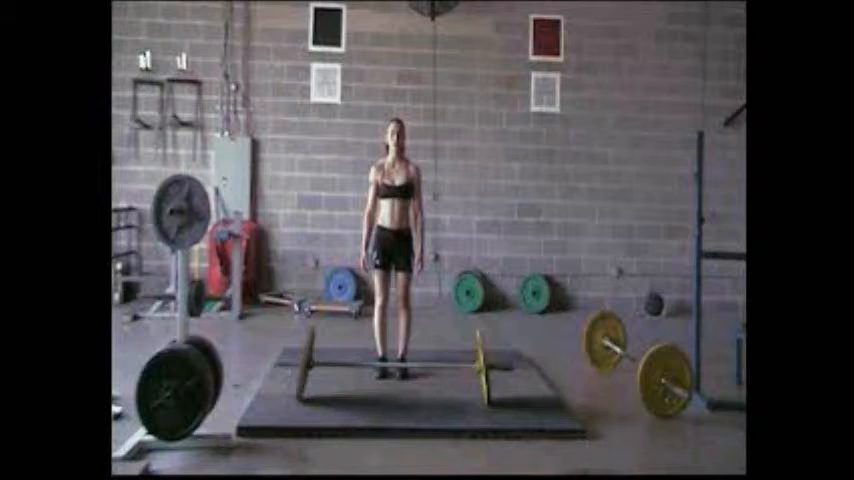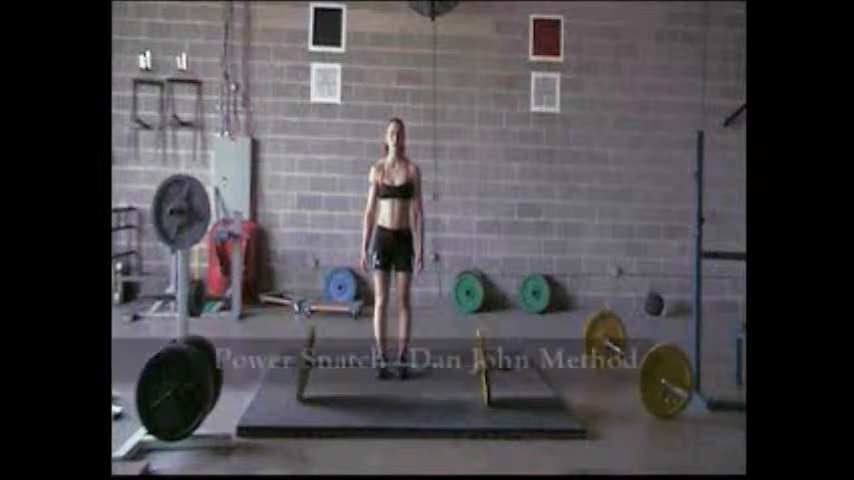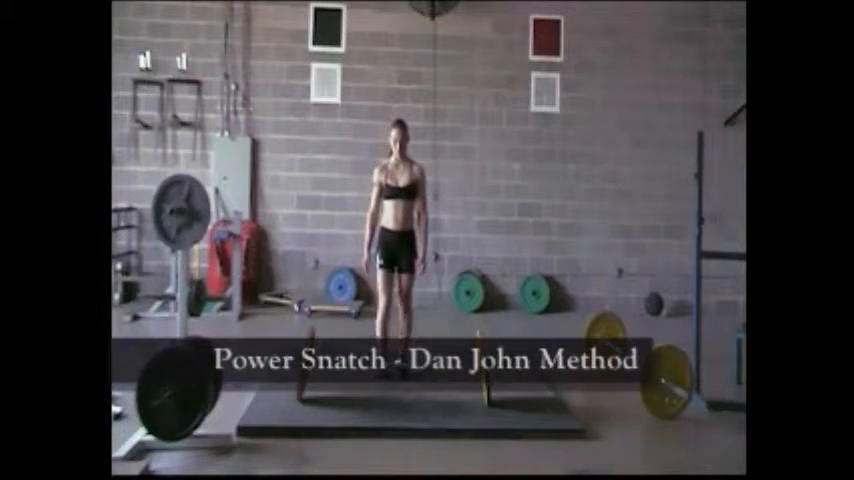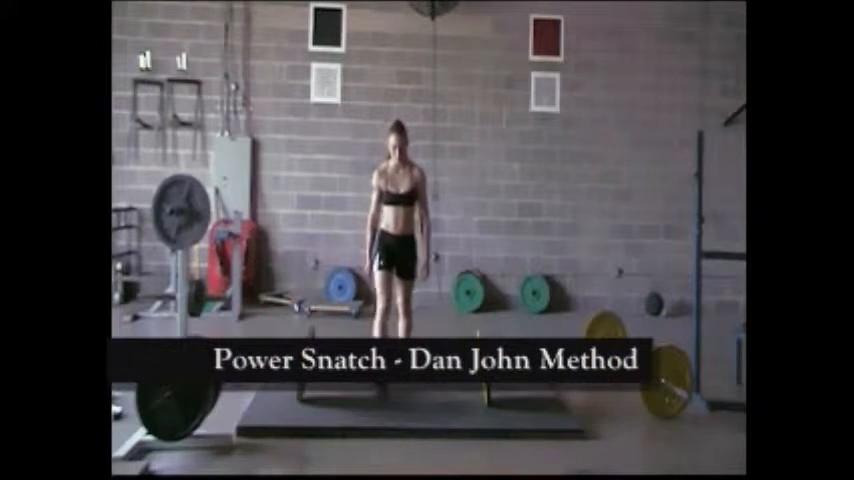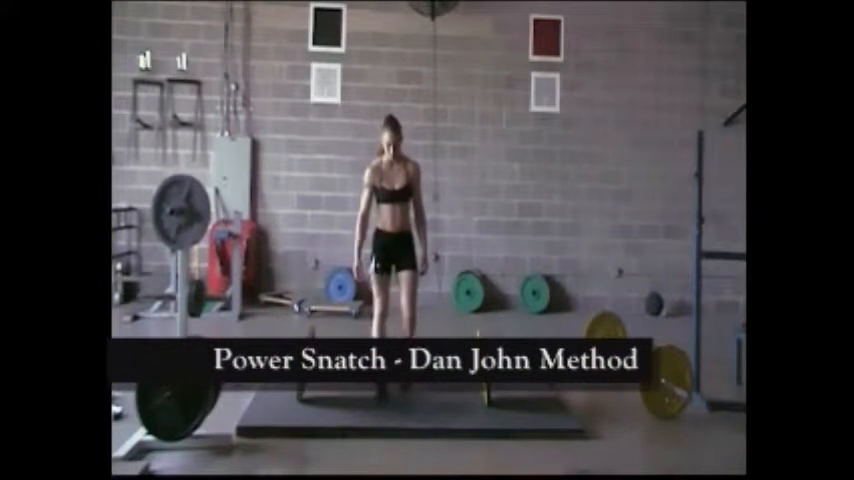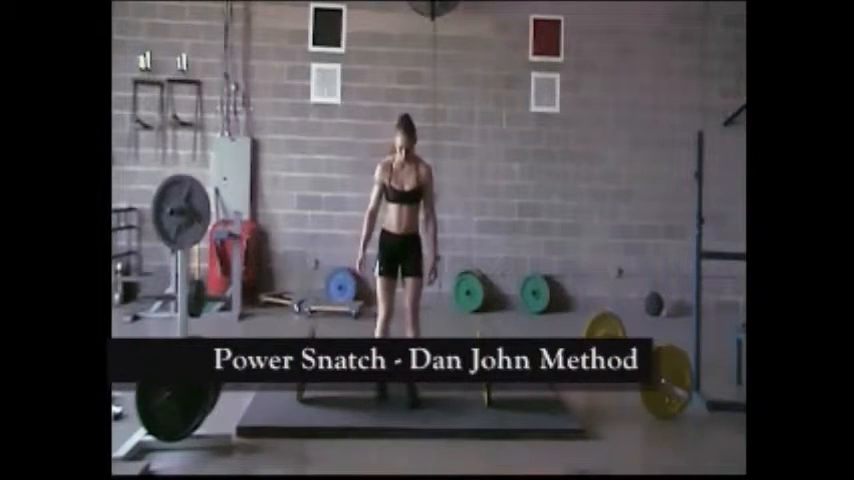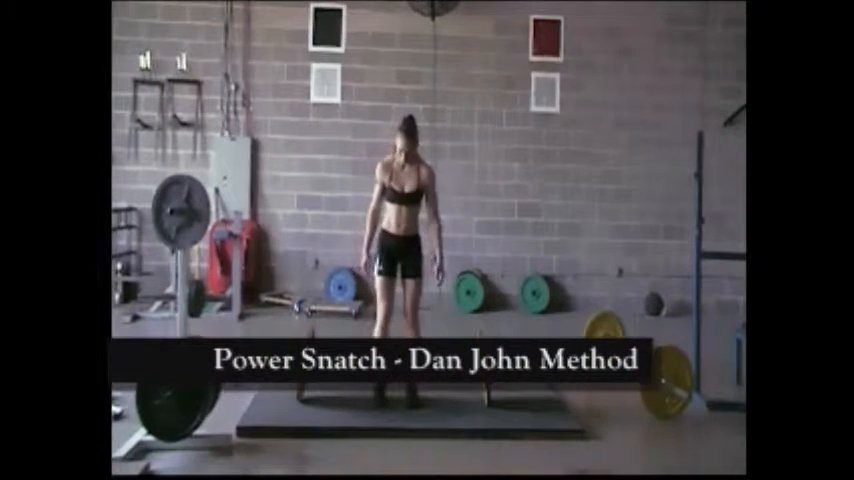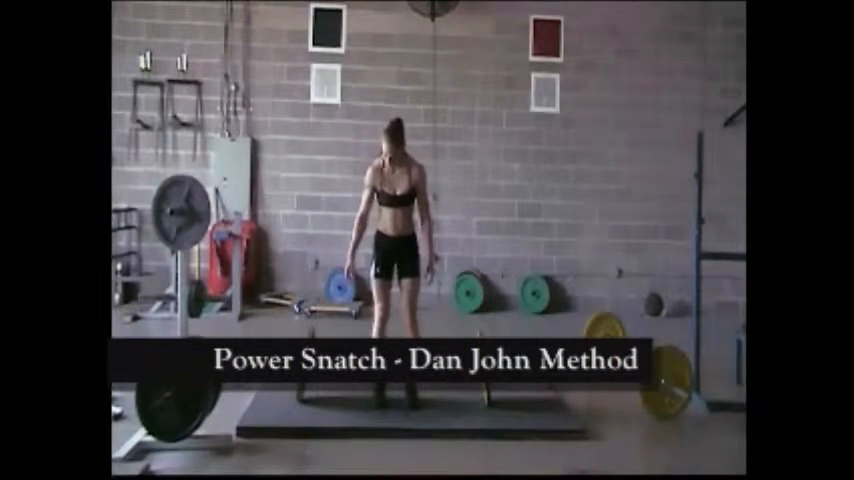
dt=0.4s
person 1, frame 1
left shoulder: (413, 170)
right shoulder: (377, 169)
left elbow: (417, 211)
right elbow: (370, 210)
left wrist: (420, 248)
right wrist: (364, 247)
left hip: (404, 238)
right hip: (382, 237)
left knee: (403, 301)
right knee: (381, 301)
left ankle: (402, 358)
right ankle: (381, 358)
person 1, frame 2
left shoulder: (413, 170)
right shoulder: (377, 169)
left elbow: (418, 211)
right elbow: (370, 210)
left wrist: (420, 248)
right wrist: (364, 248)
left hip: (404, 239)
right hip: (382, 237)
left knee: (403, 301)
right knee: (381, 301)
left ankle: (402, 357)
right ankle: (382, 358)
person 1, frame 3
left shoulder: (417, 171)
right shoulder: (380, 171)
left elbow: (421, 213)
right elbow: (373, 211)
left wrist: (423, 251)
right wrist: (366, 249)
left hip: (408, 240)
right hip: (385, 239)
left knee: (405, 303)
right knee: (384, 303)
left ankle: (401, 358)
right ankle: (382, 357)
person 1, frame 4
left shoulder: (417, 174)
right shoulder: (380, 174)
left elbow: (423, 216)
right elbow: (373, 215)
left wrist: (425, 255)
right wrist: (368, 253)
left hip: (407, 244)
right hip: (384, 242)
left knee: (404, 307)
right knee: (383, 306)
person 1, frame 5
left shoulder: (412, 168)
right shoulder: (373, 171)
left elbow: (418, 210)
right elbow: (363, 214)
left wrist: (424, 249)
right wrist: (357, 254)
left hip: (405, 242)
right hip: (381, 241)
left knee: (409, 310)
right knee: (380, 310)
person 1, frame 6
left shoulder: (424, 171)
right shoulder: (383, 168)
left elbow: (429, 215)
right elbow: (372, 210)
left wrist: (433, 254)
right wrist: (362, 246)
left hip: (412, 245)
right hip: (387, 242)
left knee: (411, 314)
right knee: (384, 313)
left ankle: (411, 379)
person 1, frame 7
left shoulder: (425, 172)
right shoulder: (383, 168)
left elbow: (433, 215)
right elbow: (374, 210)
left wrist: (439, 254)
right wrist: (365, 248)
left hip: (411, 245)
right hip: (386, 243)
left knee: (411, 316)
right knee: (383, 314)
left ankle: (411, 381)
right ankle: (379, 378)
person 1, frame 8
left shoulder: (416, 171)
right shoulder: (374, 171)
left elbow: (425, 215)
right elbow: (362, 214)
left wrist: (430, 254)
right wrist: (351, 254)
left hip: (408, 245)
right hip: (383, 244)
left knee: (410, 316)
right knee: (381, 314)
left ankle: (411, 381)
right ankle: (378, 379)
